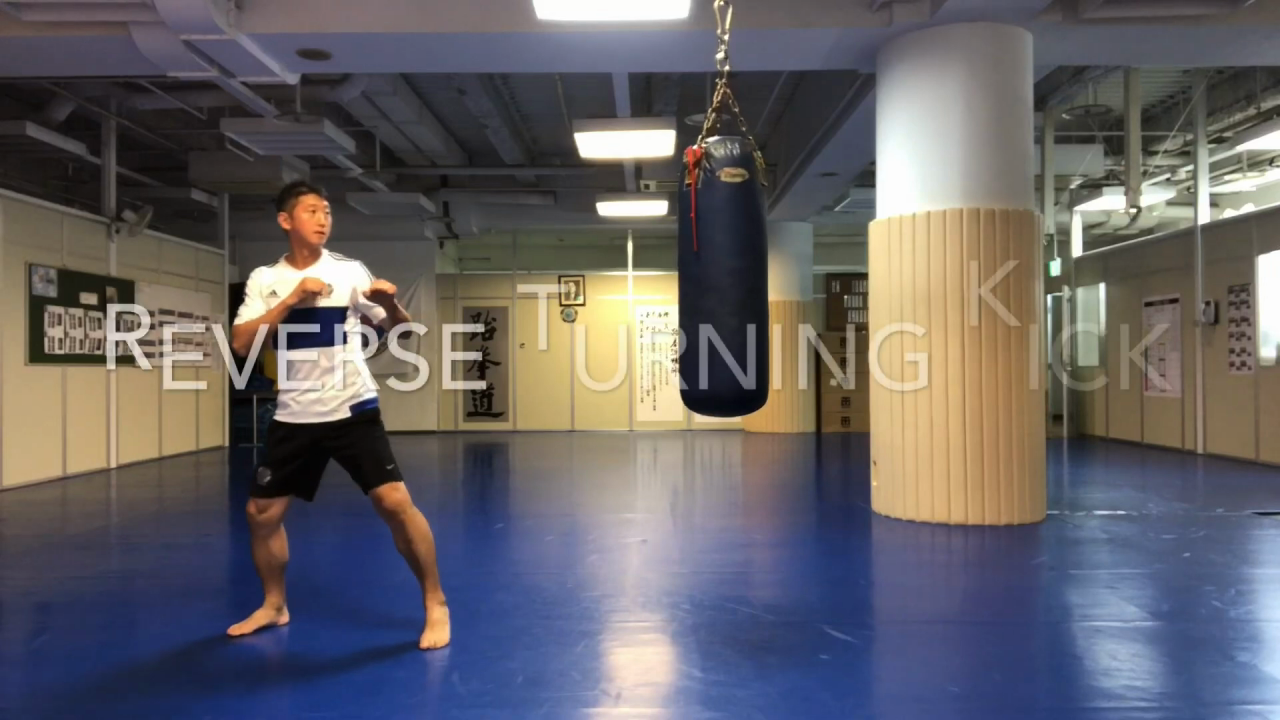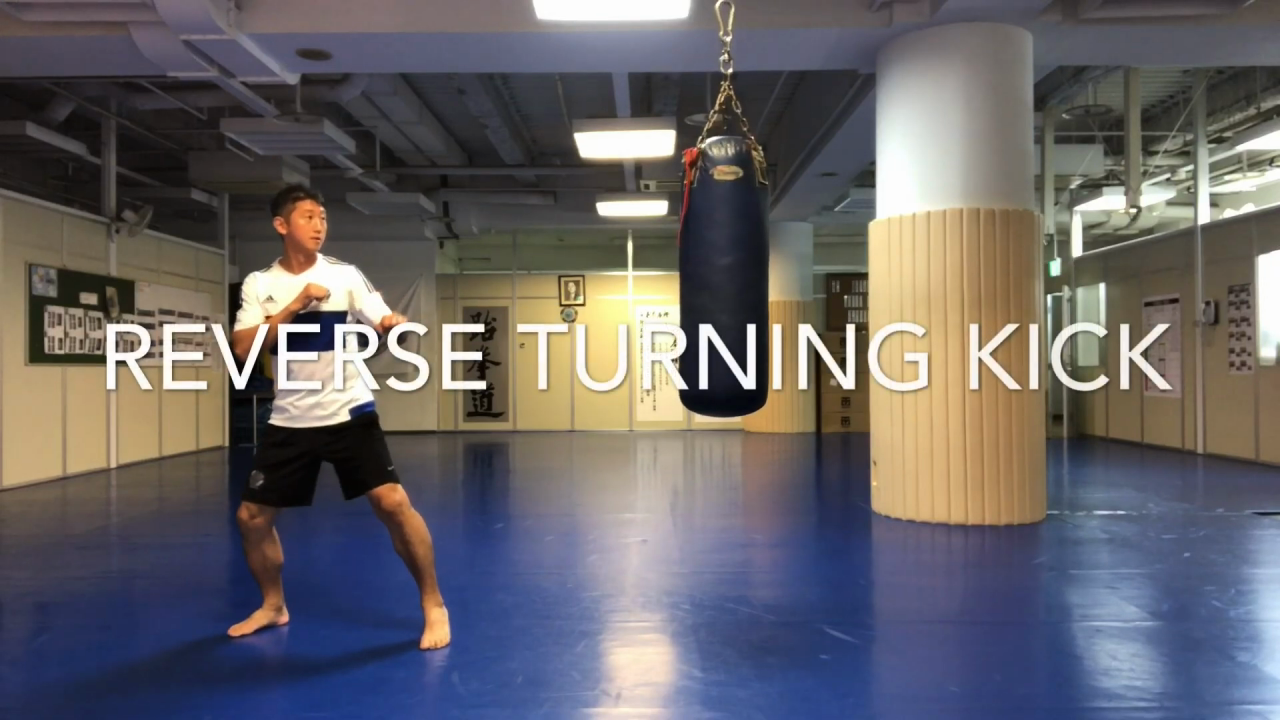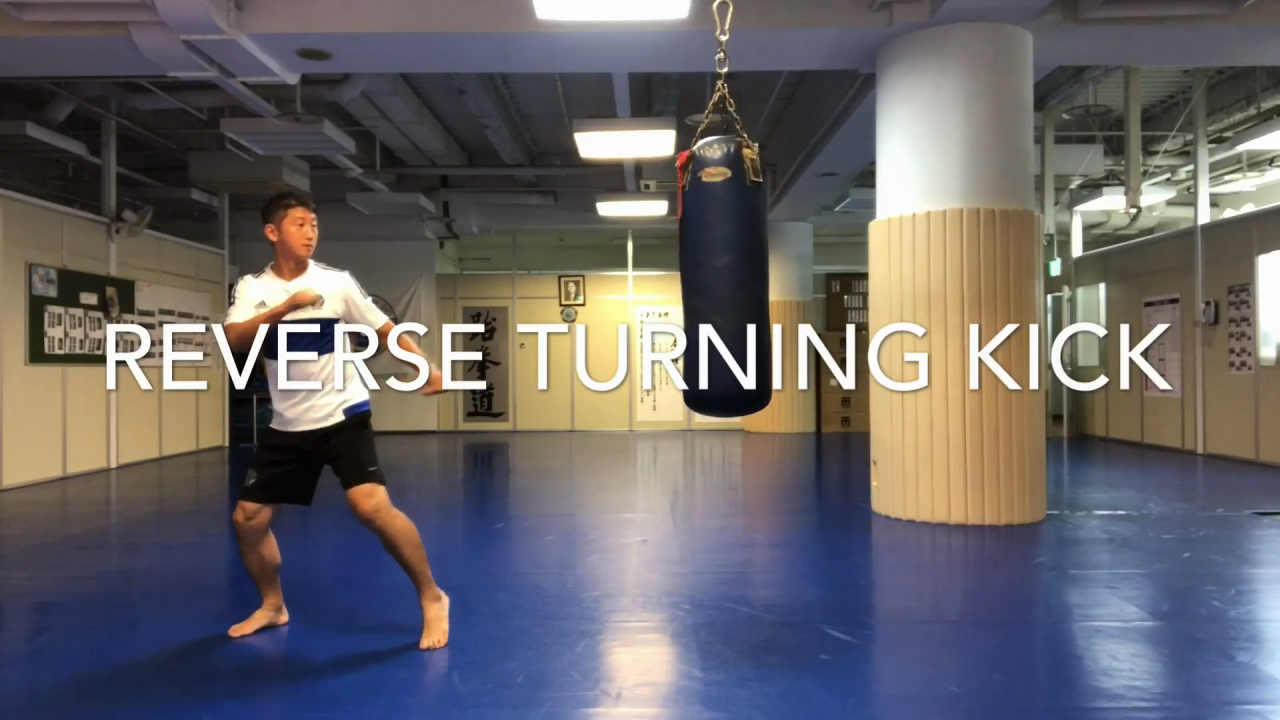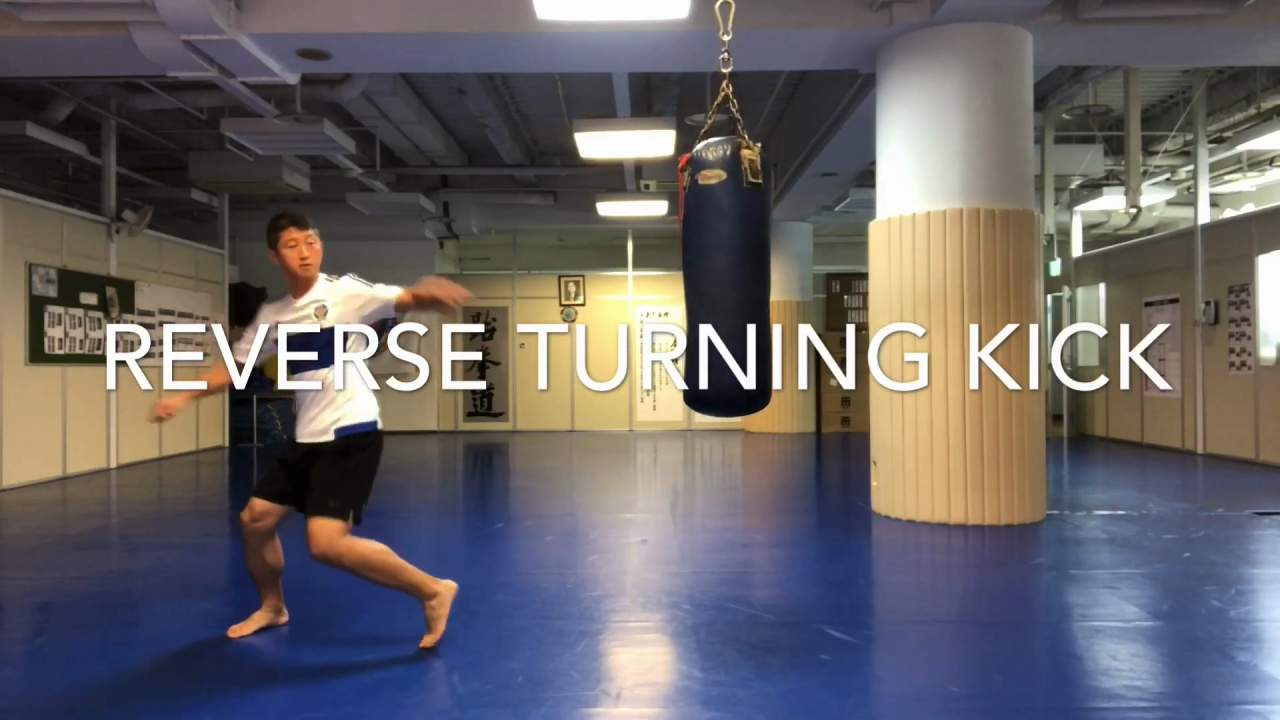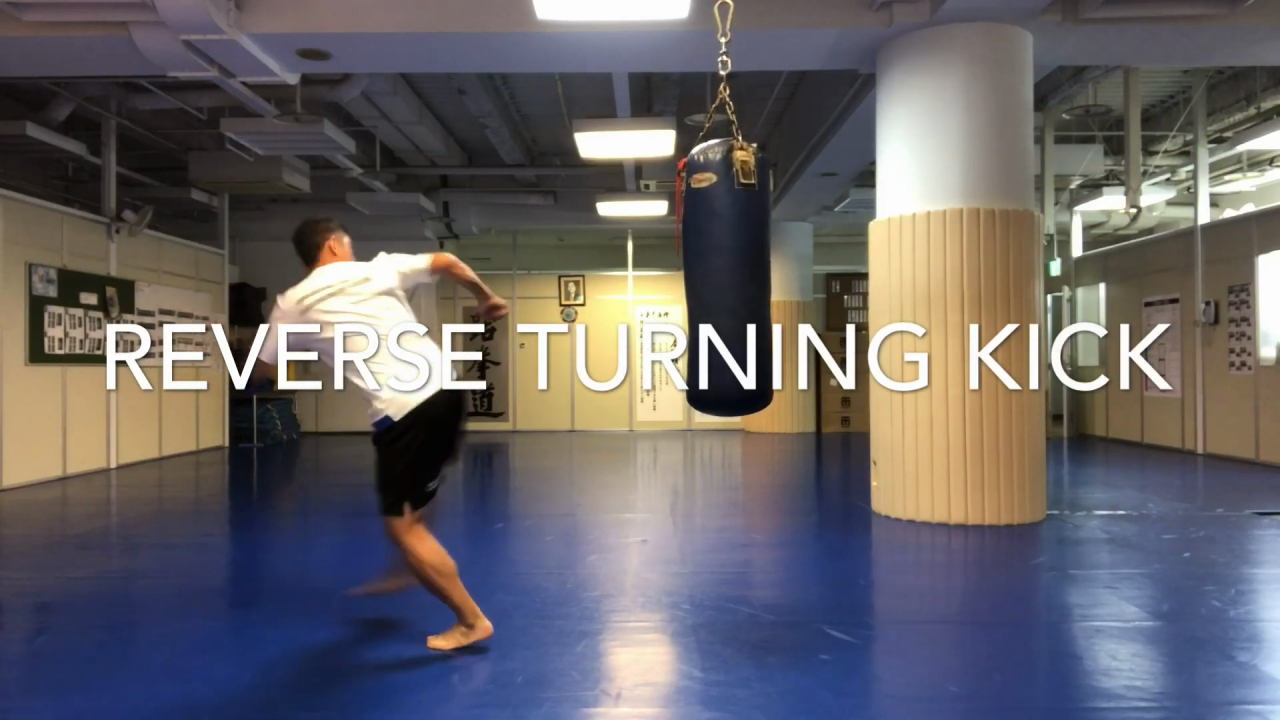
dt=1s
person 1, frame 1
left shoulder: (349, 270)
right shoulder: (265, 279)
left elbow: (399, 329)
right elbow: (241, 344)
left wrist: (389, 303)
right wrist: (292, 300)
left hip: (352, 410)
right hip: (294, 416)
left knee: (394, 501)
right knee: (262, 511)
left ankle: (436, 605)
right ankle: (274, 605)
person 1, frame 2
left shoulder: (345, 275)
right shoulder: (259, 284)
left elbow: (386, 323)
right elbow: (243, 349)
left wrist: (397, 327)
right wrist: (296, 305)
left hip: (349, 413)
right hip: (289, 421)
left knee: (392, 502)
right knee: (252, 516)
left ankle: (433, 605)
right ankle: (273, 606)
person 1, frame 3
left shoulder: (337, 282)
right shoulder: (251, 288)
left elbow: (385, 329)
right elbow: (232, 341)
left wrist: (427, 367)
right wrist: (281, 310)
left hip: (343, 415)
right hip: (287, 426)
left knee: (371, 506)
right knee: (247, 518)
left ankle: (432, 598)
right ankle: (273, 606)
person 1, frame 4
left shoulder: (347, 291)
right shoulder: (271, 314)
left elbow: (411, 298)
right elbow: (235, 365)
left wrist: (430, 293)
right wrist: (185, 397)
left hip: (351, 434)
right hip: (305, 438)
left knee: (326, 541)
right knee: (255, 519)
left ankle: (432, 590)
right ankle: (271, 607)
person 1, frame 5
left shoulder: (290, 304)
right shoulder: (376, 269)
left elbow: (264, 369)
right elbow: (444, 261)
right wrist: (486, 297)
left hip: (402, 412)
right hip: (443, 386)
left knee: (404, 525)
left ankle: (471, 622)
right ankle: (402, 571)
